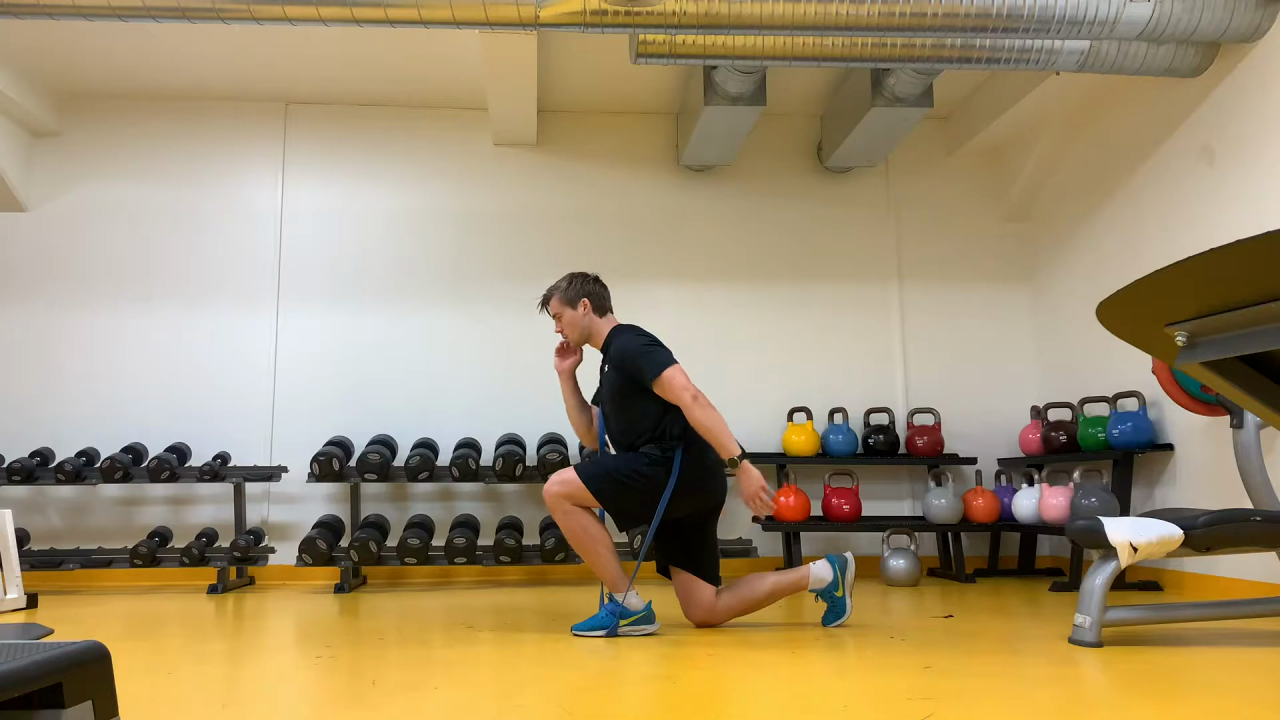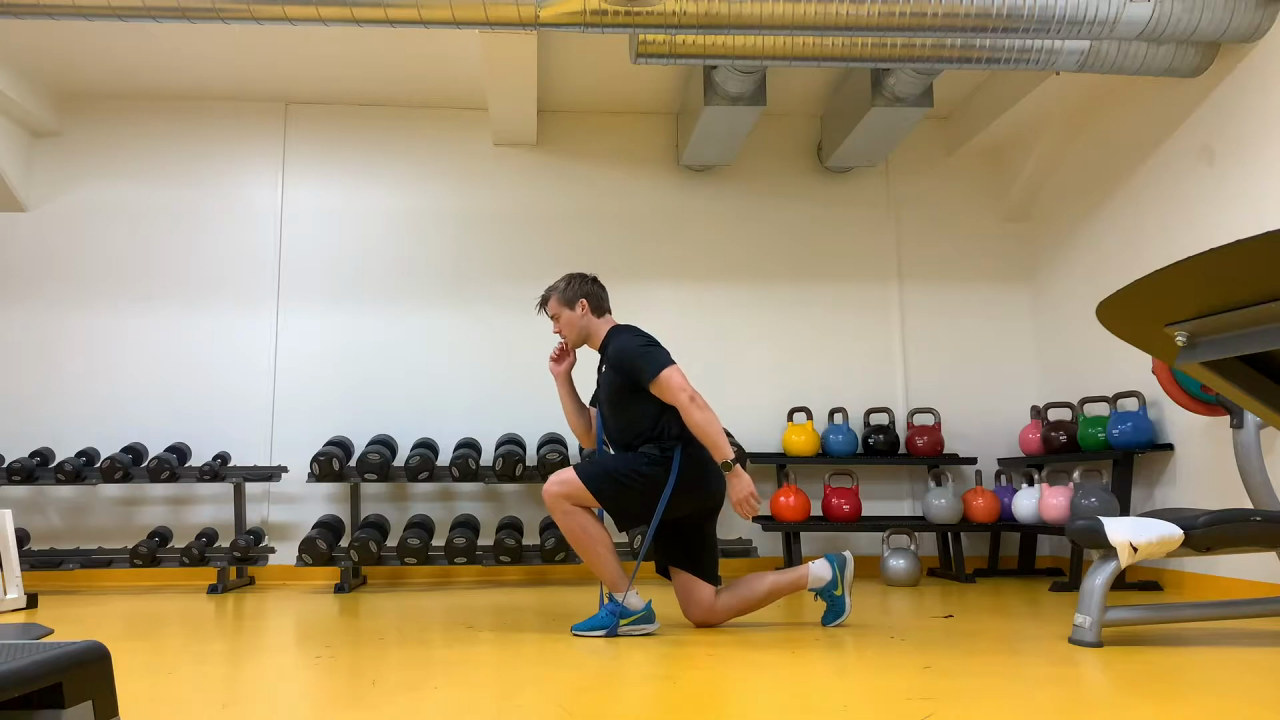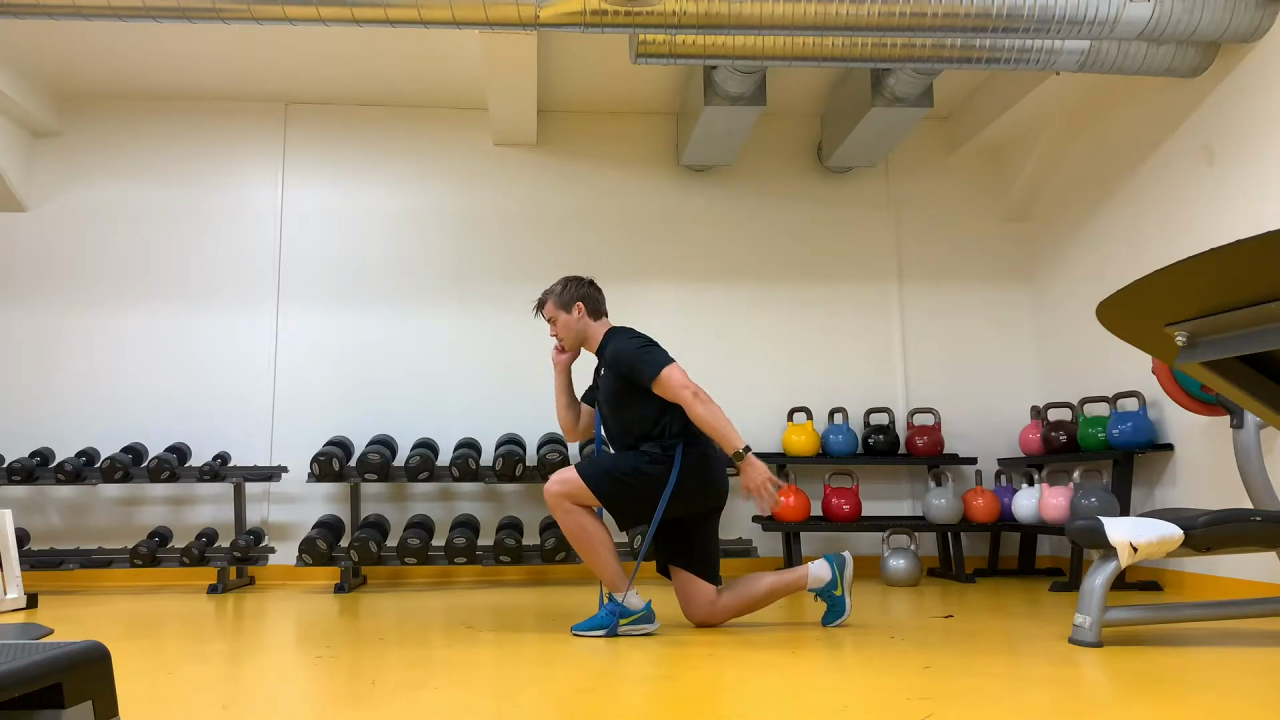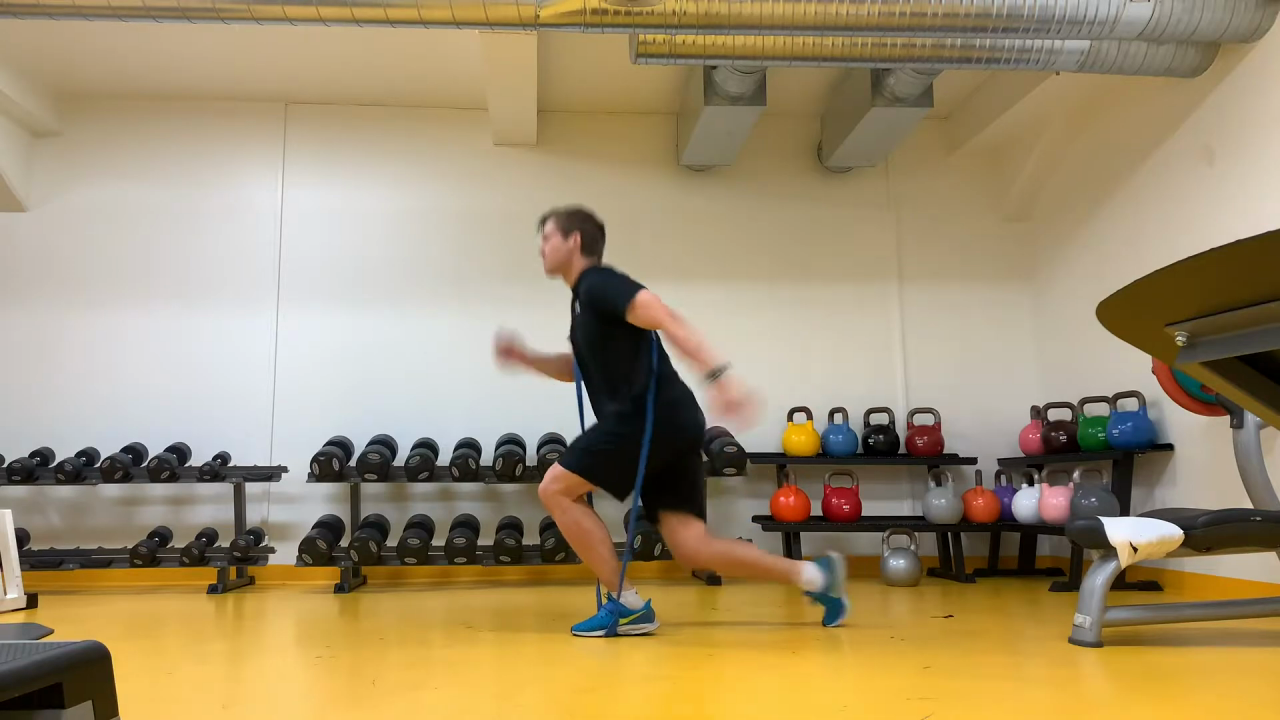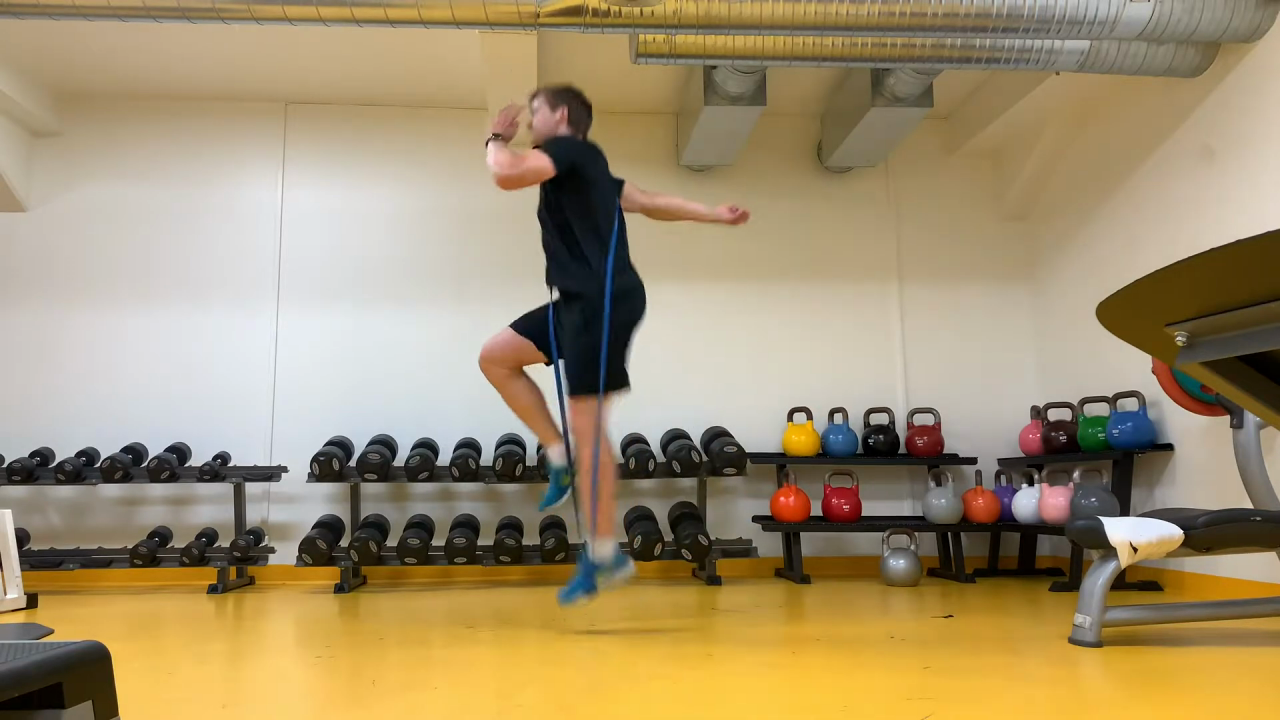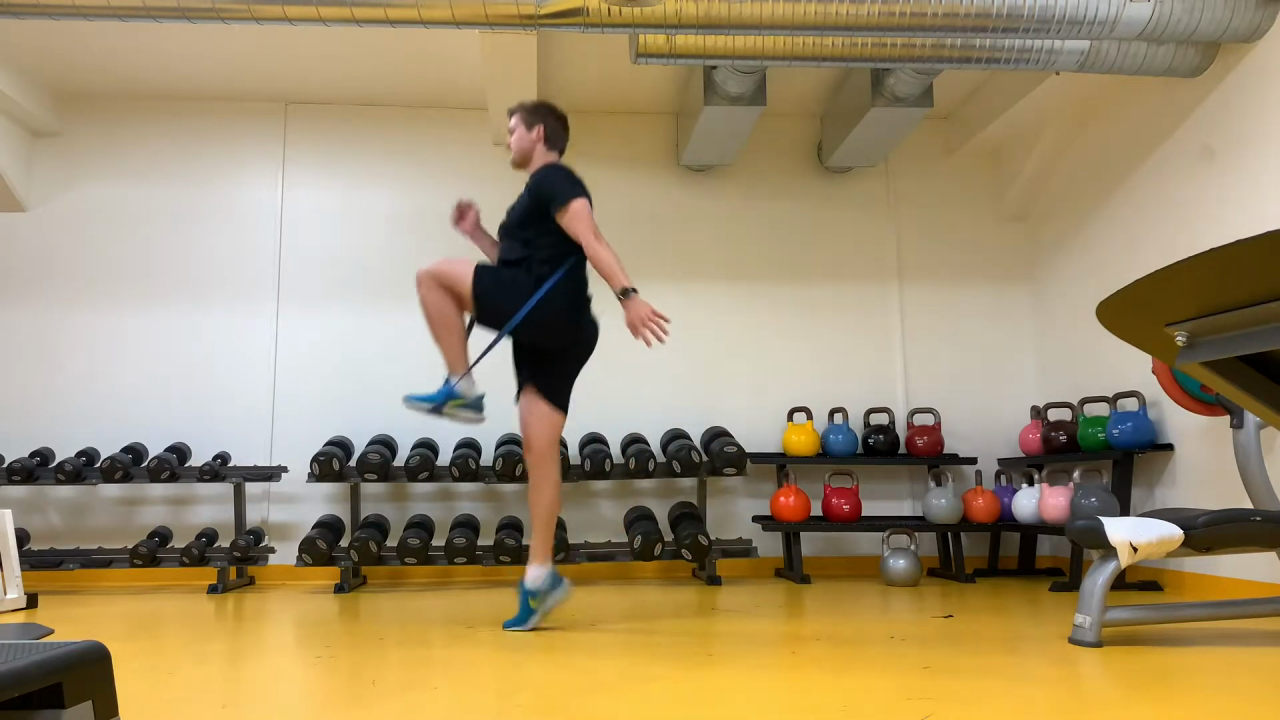
dt=0.3s
person 1, frame 1
left shoulder: (629, 345)
right shoulder: (613, 360)
left elbow: (691, 399)
right elbow: (590, 435)
left wrist: (739, 465)
right wrist: (567, 377)
left hip: (677, 467)
right hip: (680, 480)
left knee: (558, 490)
right knee: (705, 612)
left ankle: (627, 606)
right ankle: (824, 574)
person 1, frame 2
left shoulder: (627, 346)
right shoulder: (610, 360)
left elbow: (689, 400)
right elbow: (589, 437)
left wrist: (732, 469)
right wrist: (562, 379)
left hip: (676, 468)
right hip: (681, 481)
left knee: (558, 490)
right knee: (706, 611)
left ankle: (627, 606)
right ankle: (822, 573)
person 1, frame 3
left shoulder: (624, 349)
right shoulder: (607, 363)
left elbow: (691, 396)
right elbow: (573, 429)
left wrist: (744, 457)
right wrist: (563, 367)
left hip: (681, 465)
right hip: (684, 478)
left knee: (560, 490)
right knee: (705, 611)
left ankle: (627, 606)
right ankle: (824, 573)
person 1, frame 4
left shoulder: (600, 286)
right shoulder: (586, 298)
left elbow: (668, 319)
right elbow: (575, 370)
left wrist: (717, 375)
right wrist: (524, 356)
left hip: (652, 416)
right hip: (669, 423)
left knee: (555, 489)
right knee: (694, 547)
left ankle: (626, 604)
right ankle: (814, 575)
person 1, frame 5
left shoulder: (567, 148)
right shoulder: (583, 167)
left elbow: (506, 174)
right elbow: (649, 200)
left wrist: (496, 138)
right wrist: (711, 212)
left hip: (601, 302)
right hip: (581, 300)
left knee: (585, 425)
right knee: (494, 356)
left ankle: (601, 554)
right ankle: (557, 452)
person 1, frame 6
left shoulder: (554, 180)
right shoulder: (537, 193)
left elbow: (592, 239)
right elbow: (514, 262)
left wrist: (628, 295)
right wrist: (478, 232)
left hip: (549, 307)
right hip: (547, 320)
left knee: (433, 275)
right knee: (540, 447)
left ankle: (462, 387)
right ankle: (541, 579)
